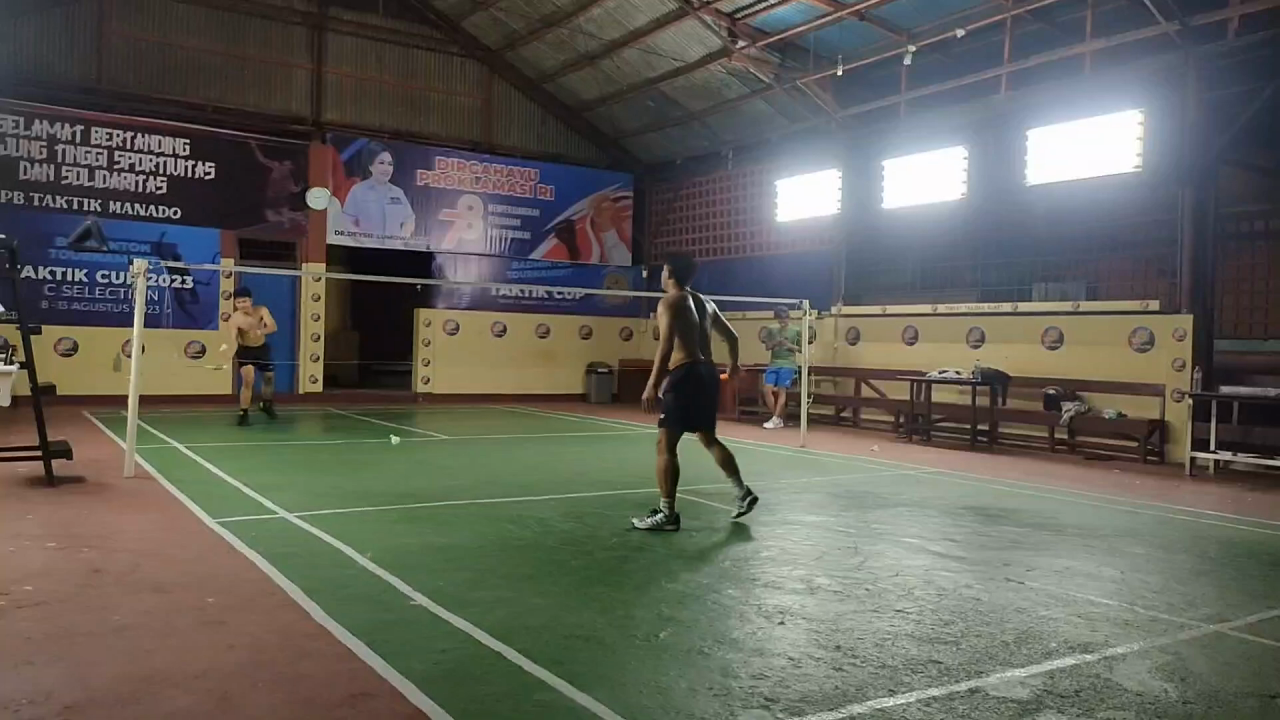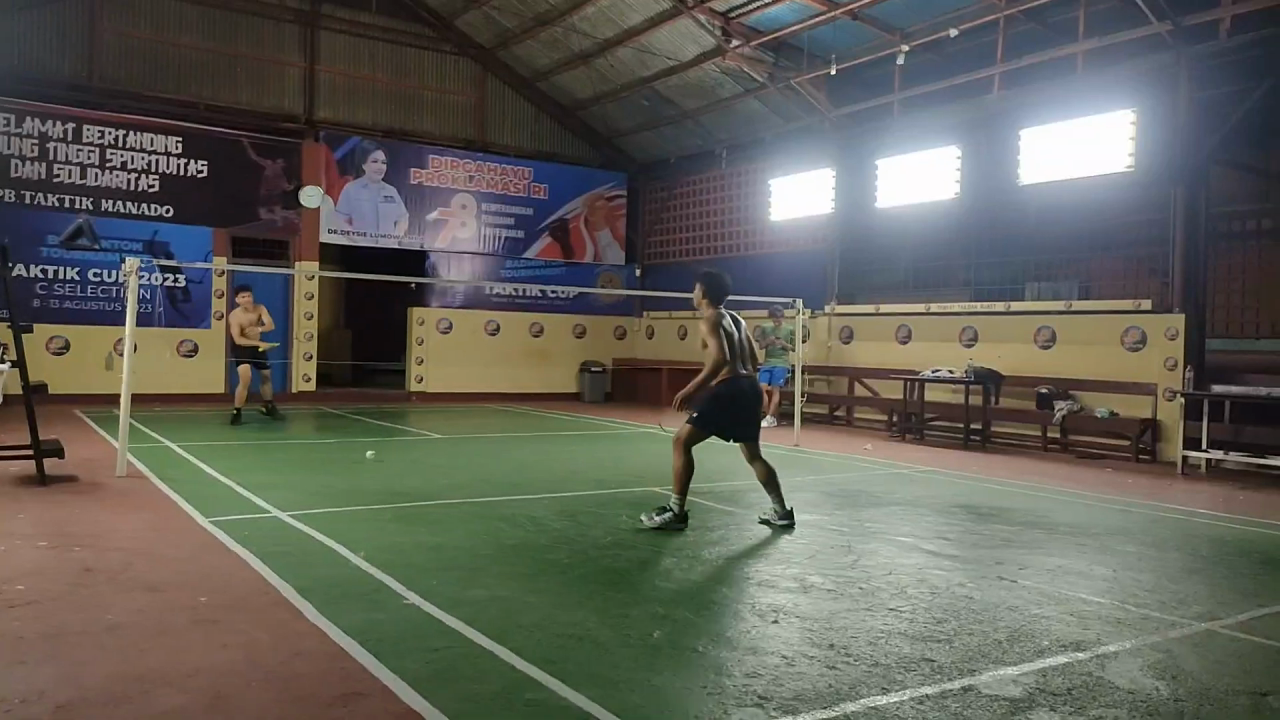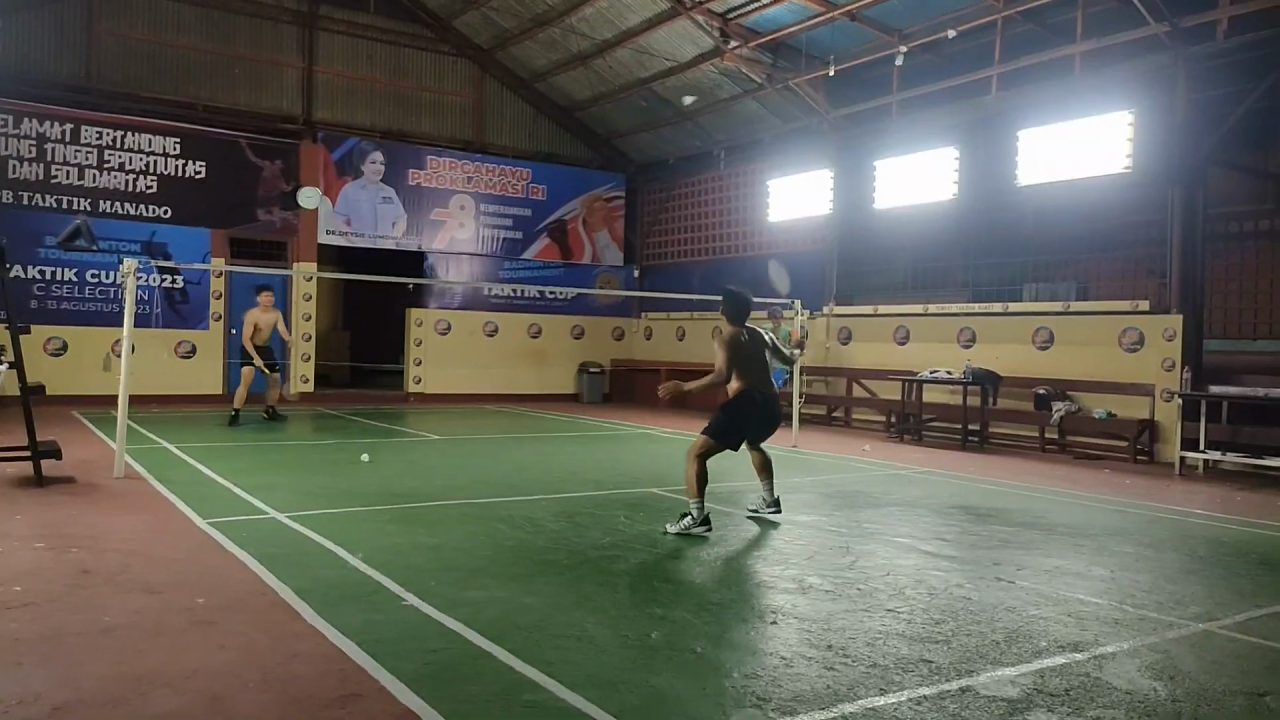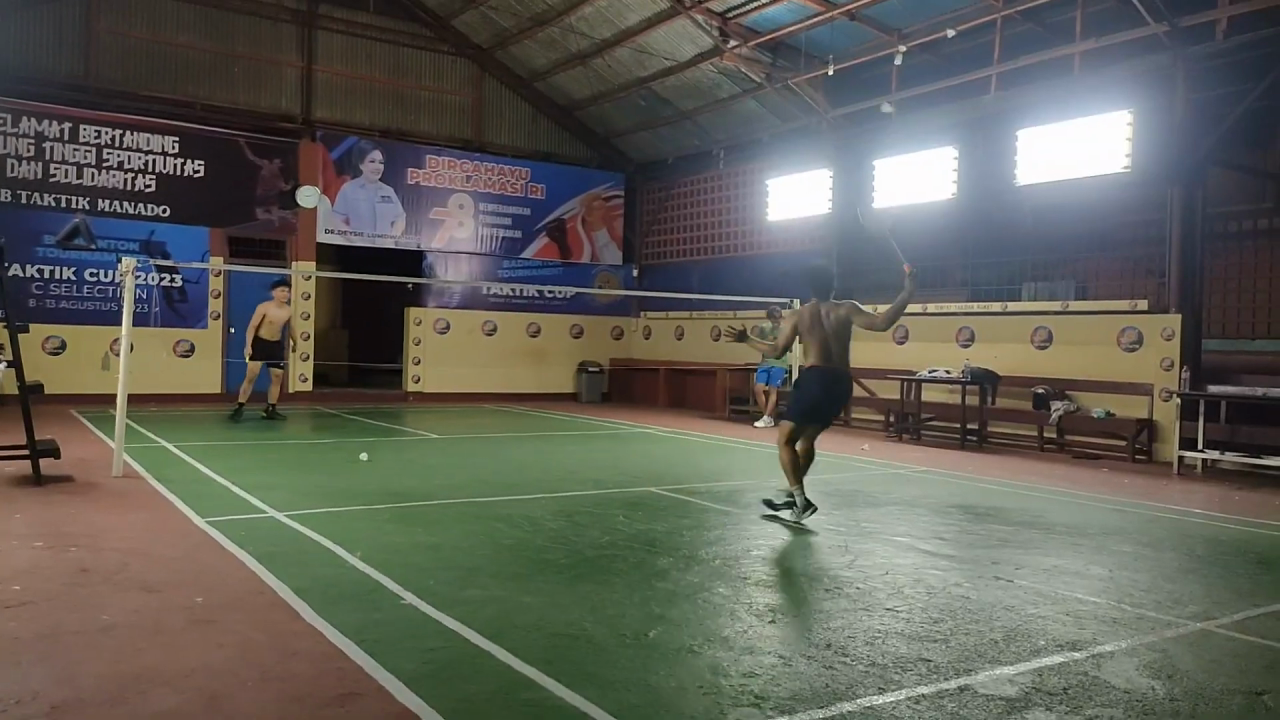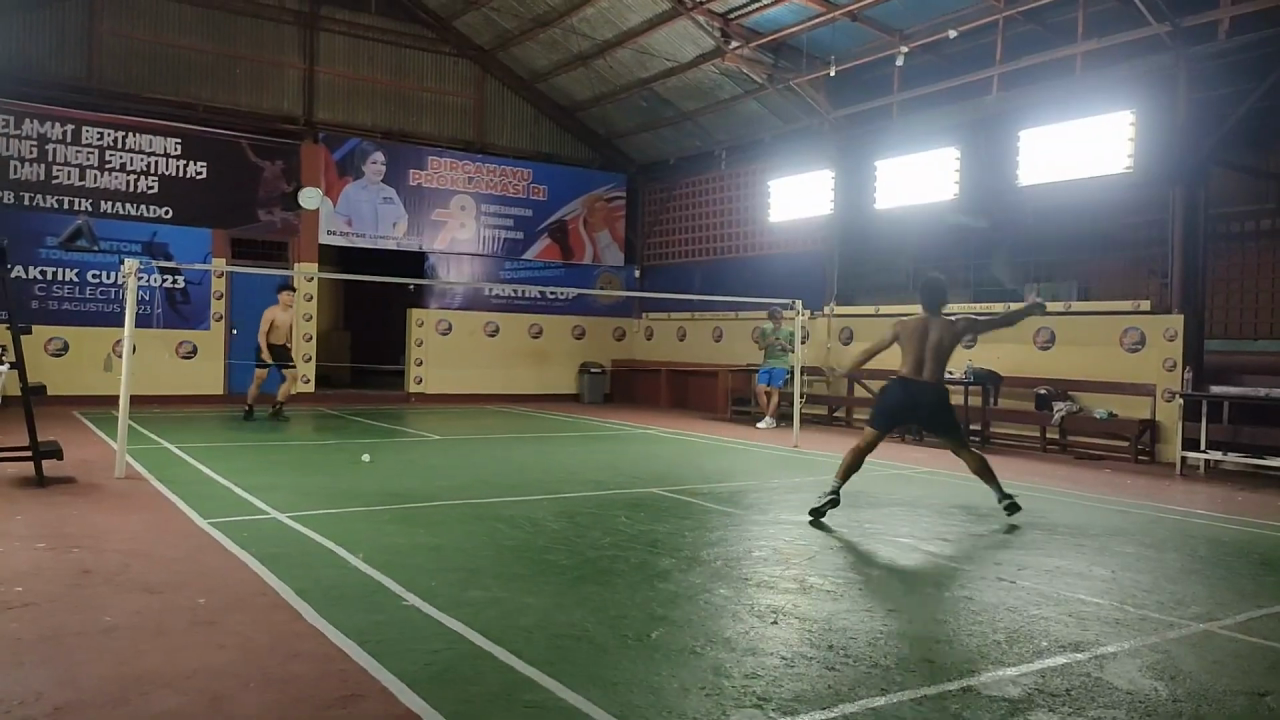
dt=0.3s
person 1, frame 1
left shoulder: (669, 302)
right shoulder: (705, 303)
left elbow: (666, 345)
right elbow: (731, 336)
left wrist: (652, 385)
right wrist: (734, 363)
left hip: (685, 376)
right hip: (707, 374)
left knee: (665, 444)
right knee: (710, 440)
left ankle: (666, 514)
right ankle: (743, 494)
person 1, frame 2
left shoulder: (711, 321)
right shoulder: (736, 320)
left elbow: (720, 359)
left wrist: (691, 388)
left hip: (729, 391)
right hip: (751, 390)
left knee: (681, 442)
right knee: (753, 455)
left ankle: (675, 510)
right ankle: (781, 510)
person 1, frame 3
left shoulder: (726, 340)
right shoulder: (762, 335)
left elbow: (722, 376)
right elbow: (788, 359)
left wrist: (684, 387)
right wrist: (795, 352)
left hip: (745, 404)
right hip: (771, 405)
left knee: (696, 454)
right knee: (754, 445)
left ankle: (697, 516)
right ankle: (769, 499)
person 1, frame 4
left shoulder: (799, 316)
right shoulder: (847, 310)
left elbow: (777, 351)
right elbow: (882, 323)
left wrist: (747, 340)
right wrist: (907, 291)
left hip: (814, 380)
right hip: (841, 383)
left knee: (784, 439)
right knee: (806, 438)
left ankle: (799, 502)
right ankle: (790, 495)
person 1, frame 5
left shoulder: (902, 326)
right shoulder: (957, 327)
left elbow: (871, 351)
right elbow: (1002, 321)
left wrist: (841, 371)
right wrist: (1031, 308)
left hip: (901, 390)
right hip: (933, 396)
left knee: (864, 445)
right knee: (964, 451)
left ankle: (832, 493)
right ankle: (1003, 498)
